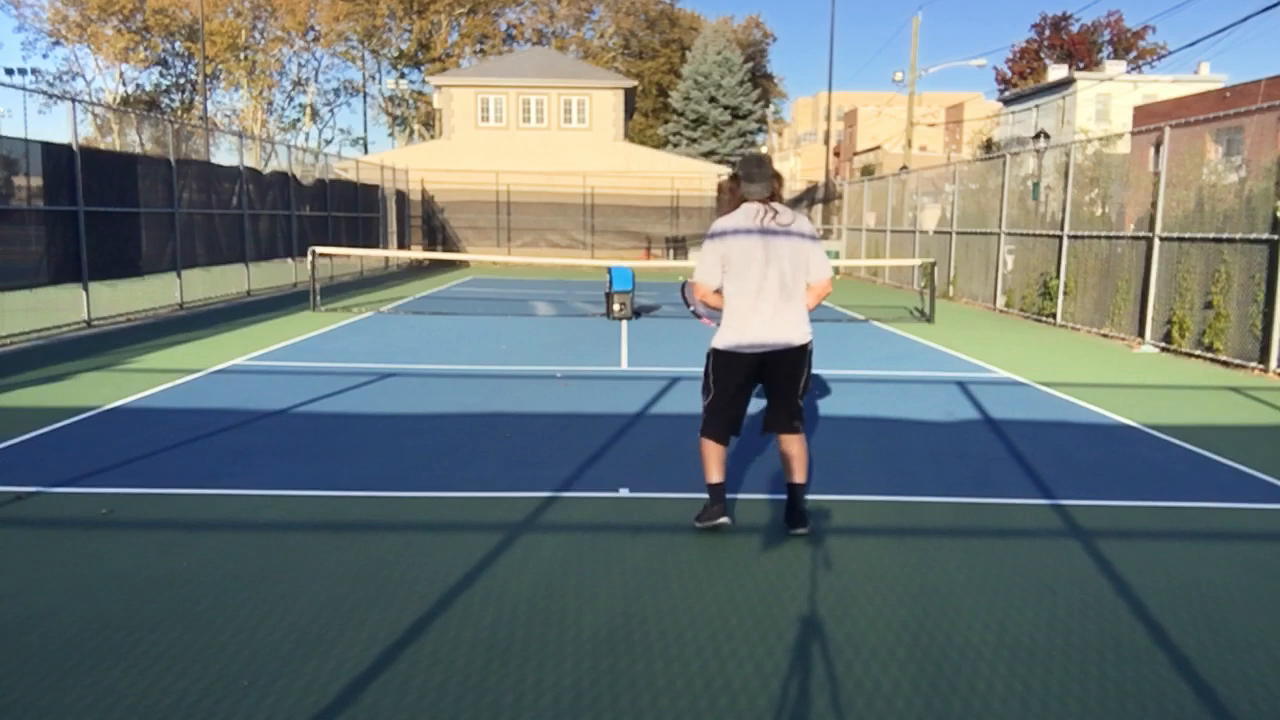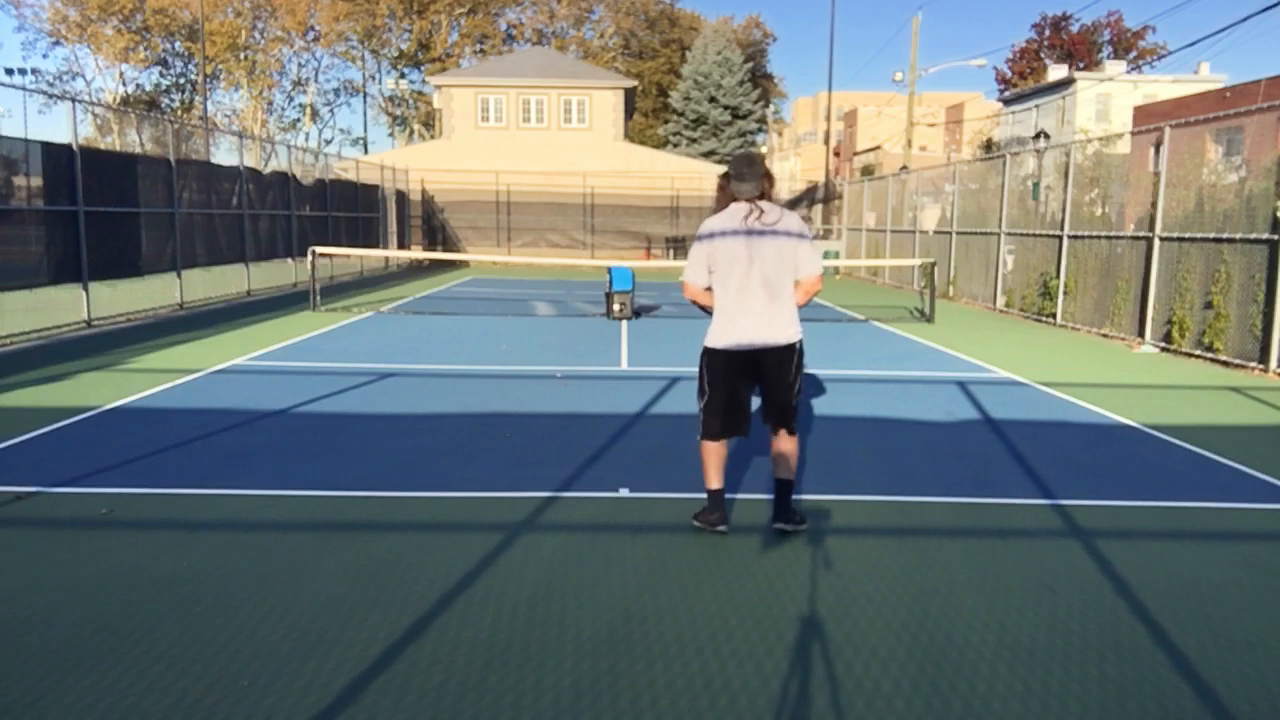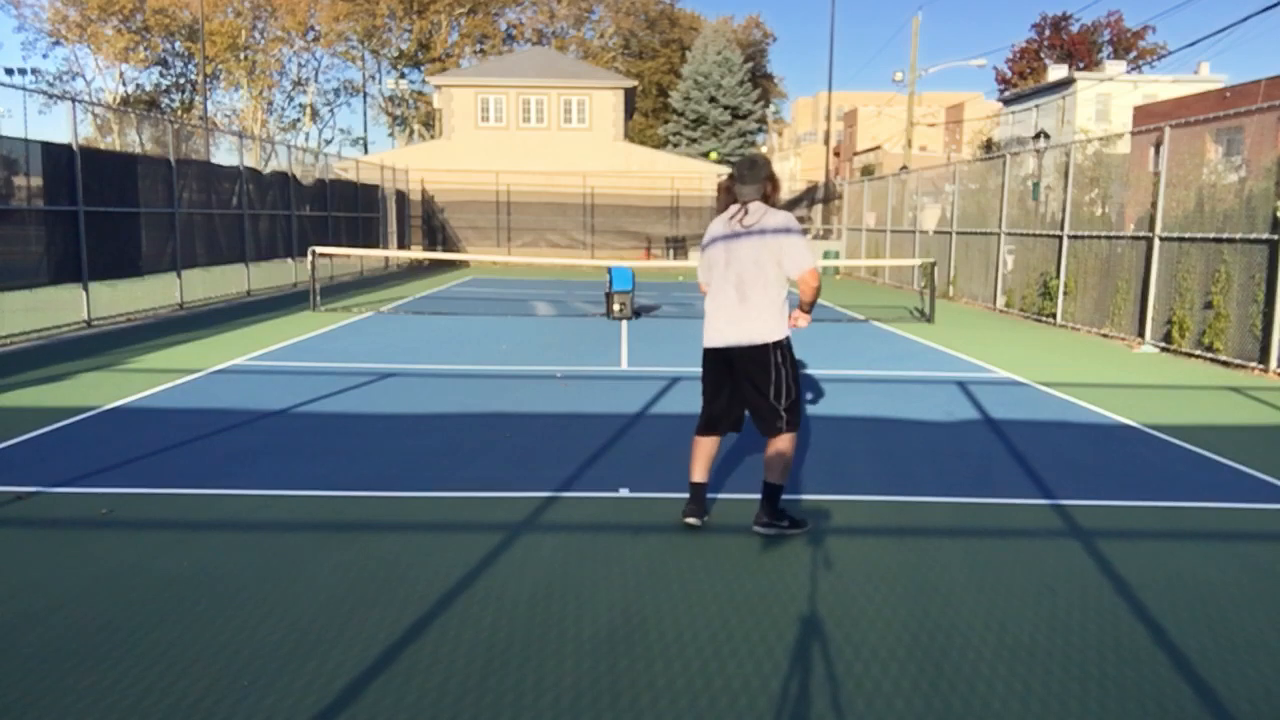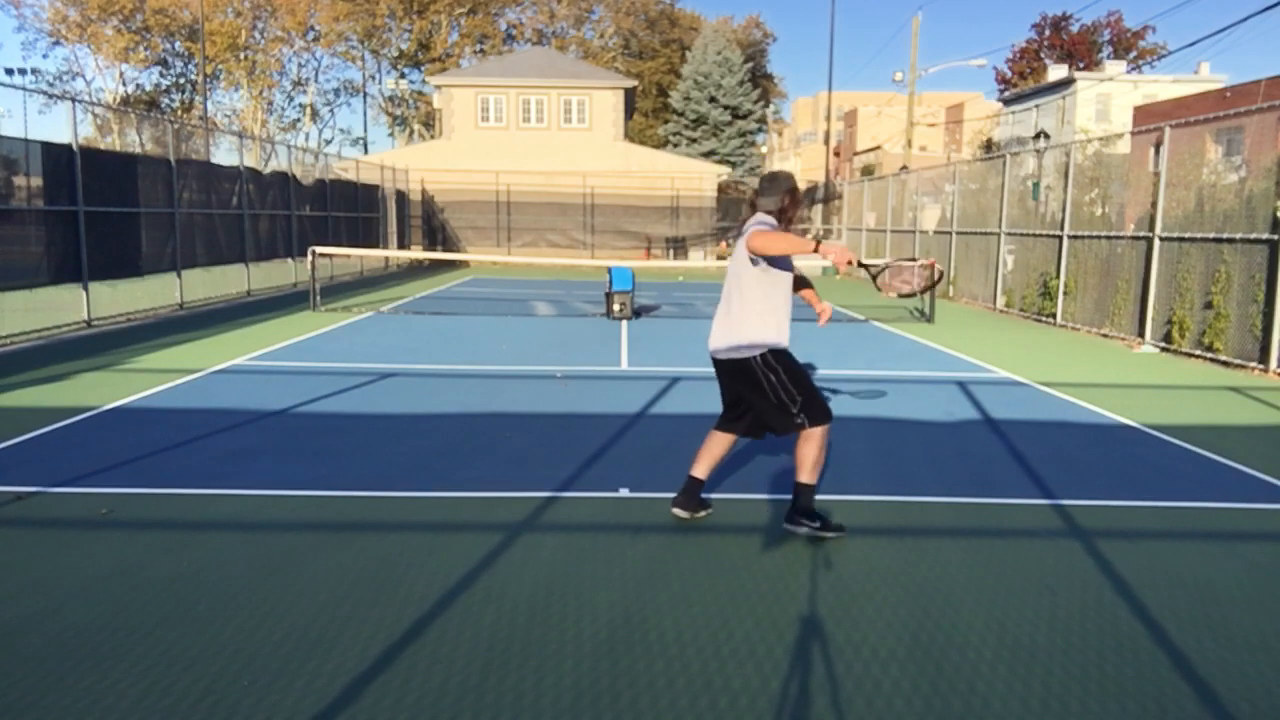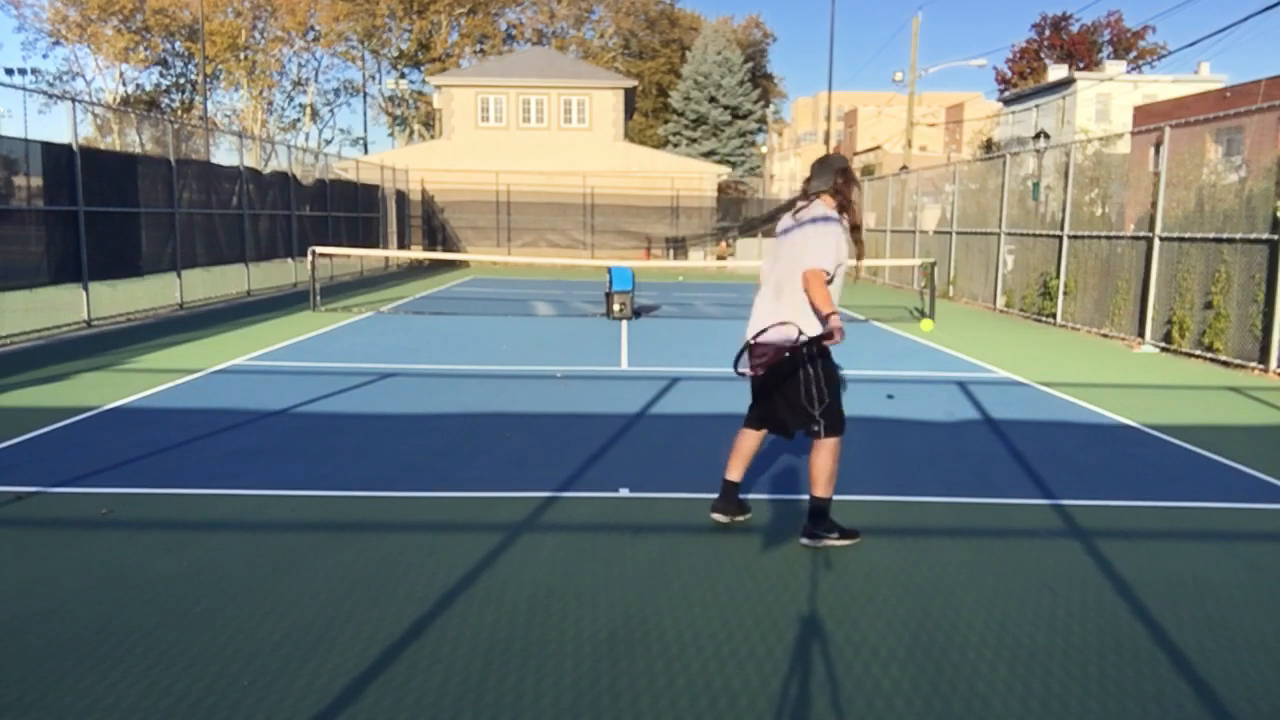
dt=0.4s
person 1, frame 1
left shoulder: (724, 227)
right shoulder: (801, 225)
left elbow: (702, 292)
right elbow: (823, 285)
left hip: (736, 345)
right hip: (792, 343)
left knee: (714, 426)
right knee: (790, 426)
left ankle: (717, 503)
right ankle: (796, 510)
person 1, frame 2
left shoulder: (712, 227)
right shoulder: (791, 223)
left elbow: (691, 289)
right elbow: (813, 282)
left hip: (726, 344)
right hip: (781, 341)
left knee: (715, 426)
right knee: (784, 424)
left ankle: (716, 508)
right ankle: (783, 507)
person 1, frame 3
left shoulder: (716, 227)
right shoulder: (780, 222)
right elbow: (809, 280)
right wrist: (804, 309)
left hip: (717, 340)
right hip: (764, 341)
left knee: (711, 422)
right knee: (784, 425)
left ankle: (695, 503)
right ankle: (769, 511)
person 1, frame 4
left shoulder: (773, 234)
right shoulder: (763, 228)
left elbow: (791, 276)
right elbow: (757, 243)
left wrist: (816, 300)
right wrist: (821, 247)
left hip: (729, 349)
right hip: (754, 351)
left knee: (731, 422)
right knee: (816, 419)
left ankle: (688, 496)
right ankle: (801, 510)
person 1, frame 5
left shoulder: (794, 219)
right shoulder: (828, 223)
right elbow: (813, 275)
right wrist: (829, 316)
left hip: (764, 335)
right hip: (797, 343)
left knee: (759, 418)
right knee: (827, 430)
left ankle: (727, 497)
right ankle: (819, 523)
